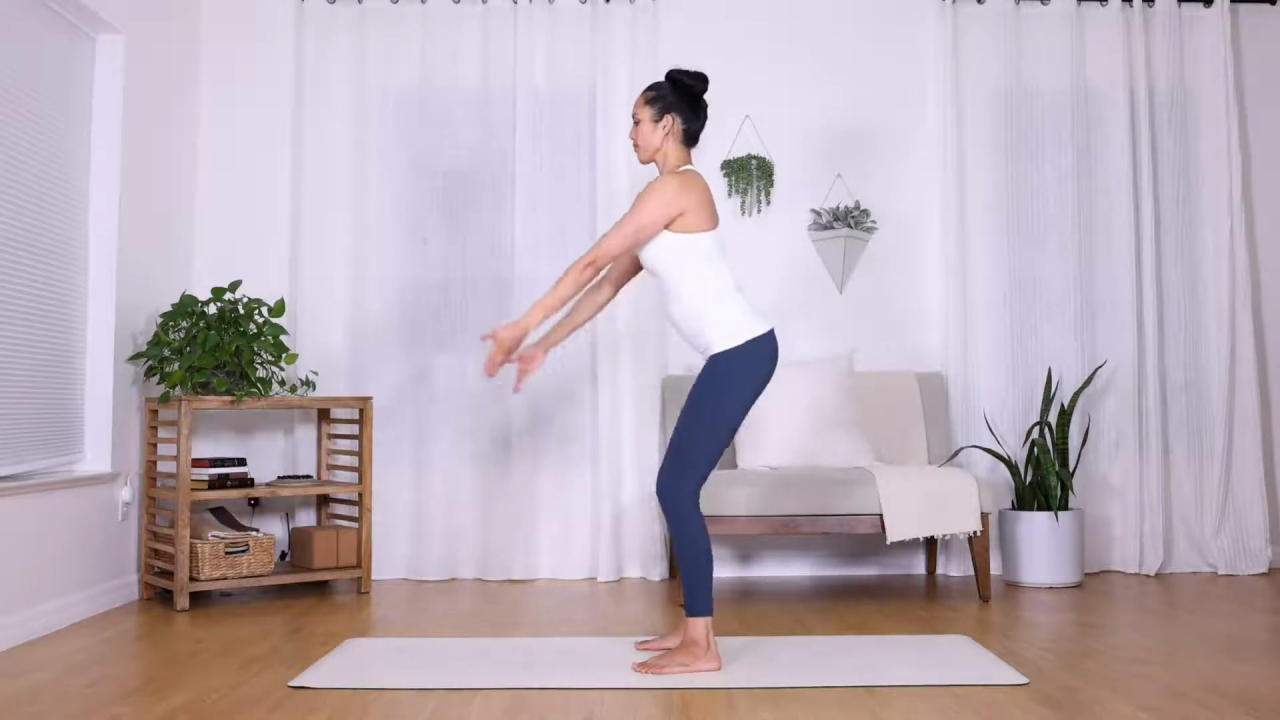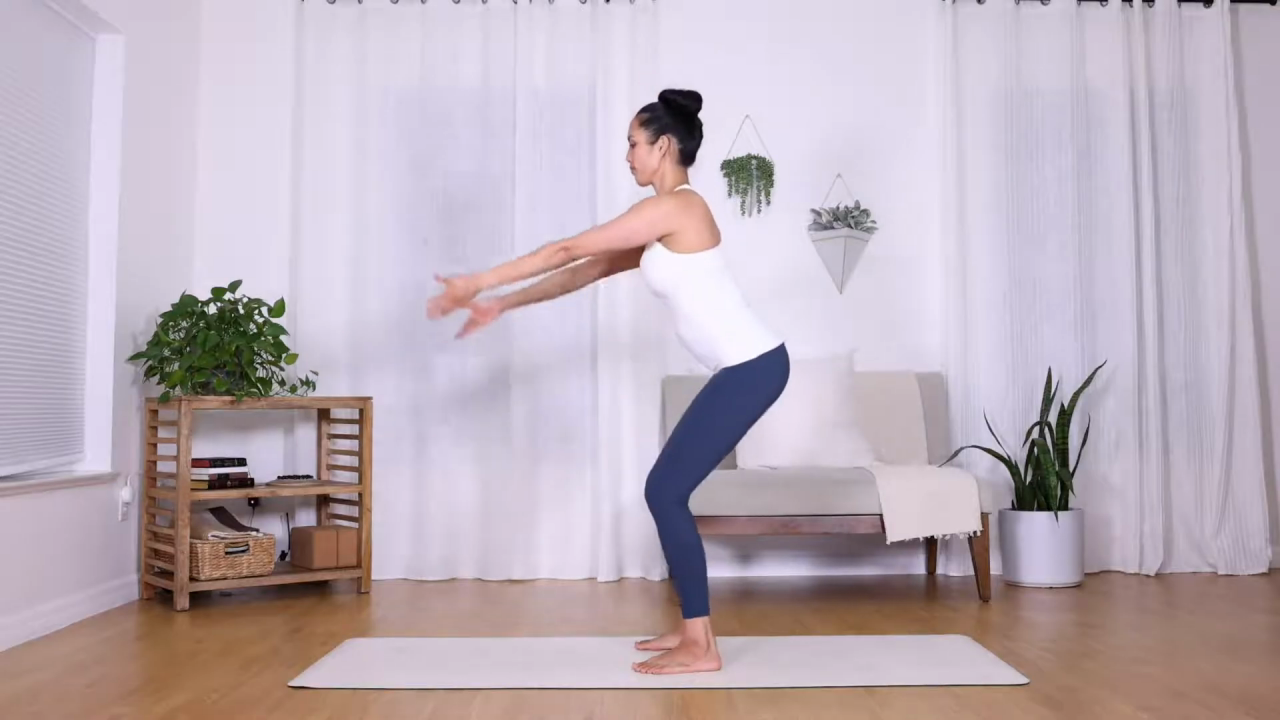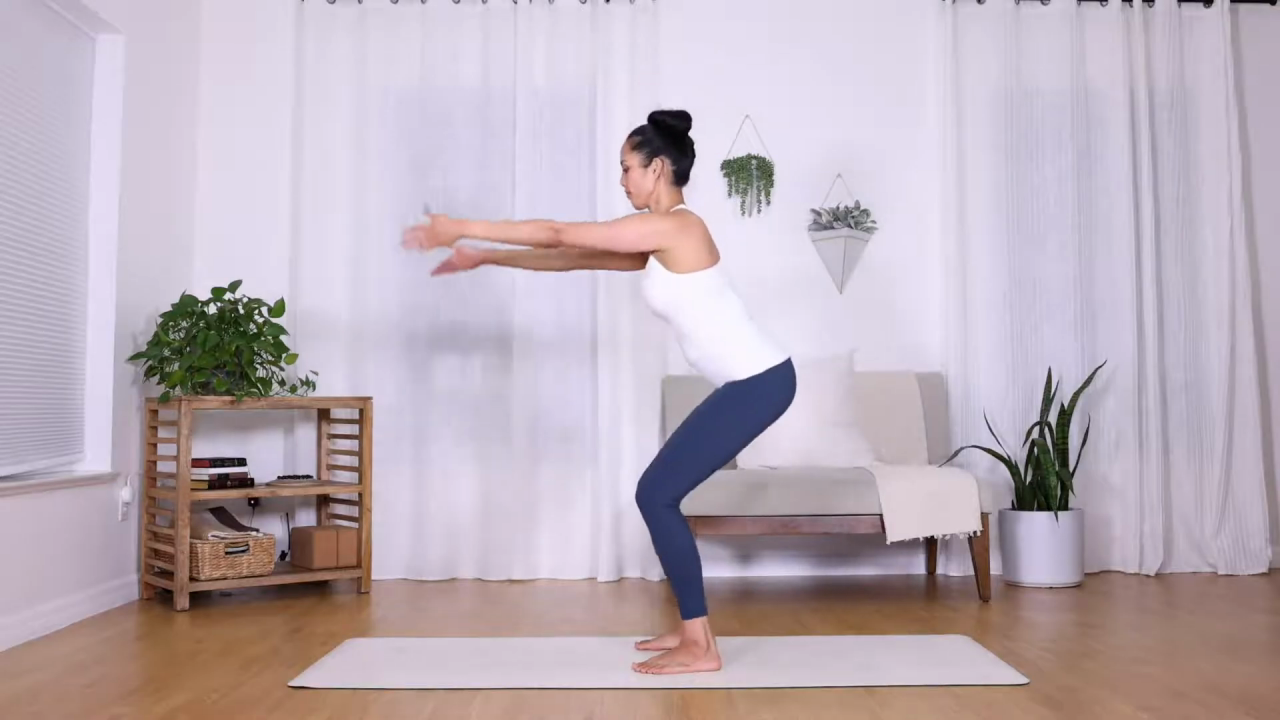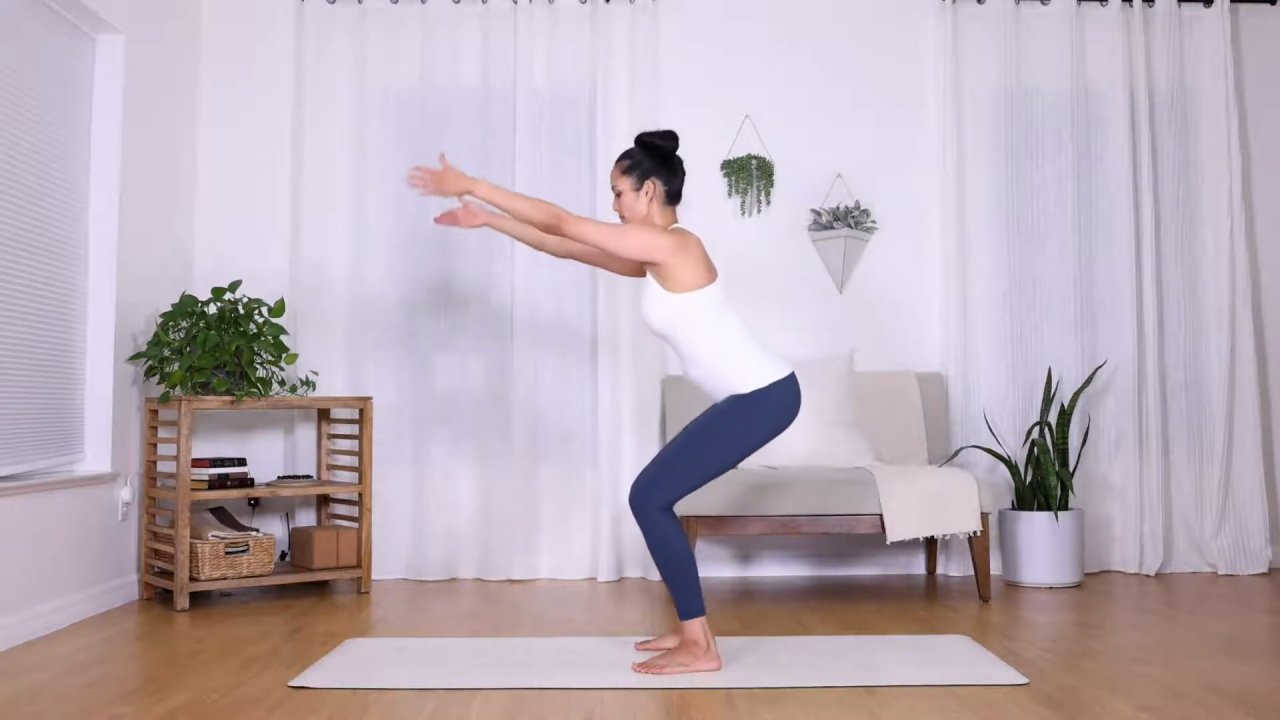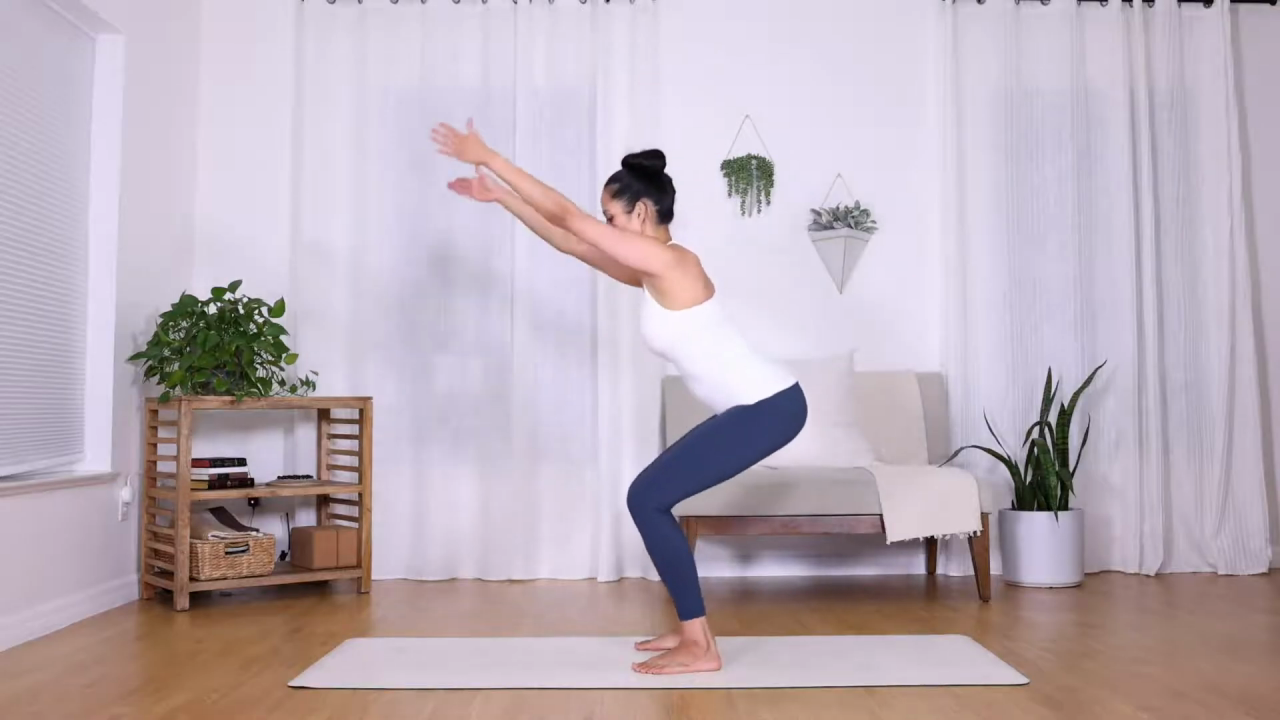
dt=0.2s
person 1, frame 1
left shoulder: (675, 185)
right shoulder: (677, 191)
left elbow: (594, 262)
right elbow: (612, 279)
left wrist: (523, 325)
right wrist: (544, 344)
left hip: (740, 354)
right hip: (735, 353)
left knee: (677, 490)
right knee: (677, 489)
left ankle: (701, 647)
right ankle: (693, 629)
person 1, frame 2
left shoulder: (672, 207)
right shoulder: (672, 213)
left elbow: (571, 251)
right elbow: (591, 269)
left wrist: (481, 282)
right wrist: (505, 303)
left hip: (749, 368)
right hip: (745, 367)
left knee: (666, 493)
right knee: (667, 492)
left ankle: (699, 647)
right ankle: (693, 629)
person 1, frame 3
left shoulder: (669, 227)
right shoulder: (664, 239)
left elbow: (560, 237)
right elbow: (578, 258)
left wrist: (463, 228)
right wrist: (485, 256)
left hip: (757, 383)
right hip: (750, 382)
left knee: (656, 495)
right knee: (659, 495)
left ankle: (699, 646)
right ankle: (691, 629)
person 1, frame 4
left shoulder: (669, 245)
right shoulder: (658, 256)
left elbow: (561, 223)
right elbow: (569, 245)
left wrist: (470, 185)
right wrist: (488, 218)
left hip: (762, 397)
right hip: (754, 395)
left knee: (649, 498)
right knee: (652, 498)
left ankle: (699, 647)
right ankle: (690, 630)
person 1, frame 5
left shoulder: (669, 261)
right shoulder: (655, 270)
left elbow: (568, 217)
right elbow: (570, 239)
left wrist: (488, 157)
right wrist: (500, 196)
left hip: (767, 407)
right hip: (759, 405)
left knee: (647, 499)
right knee: (650, 498)
left ankle: (700, 647)
right ankle: (691, 629)
